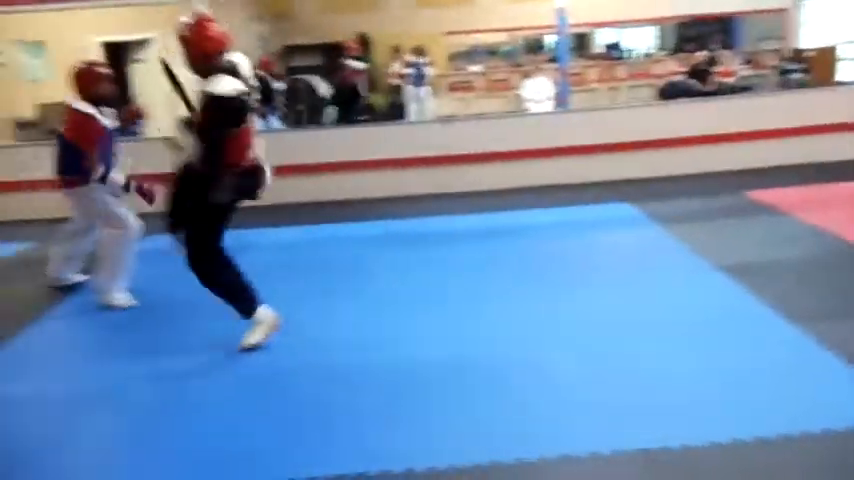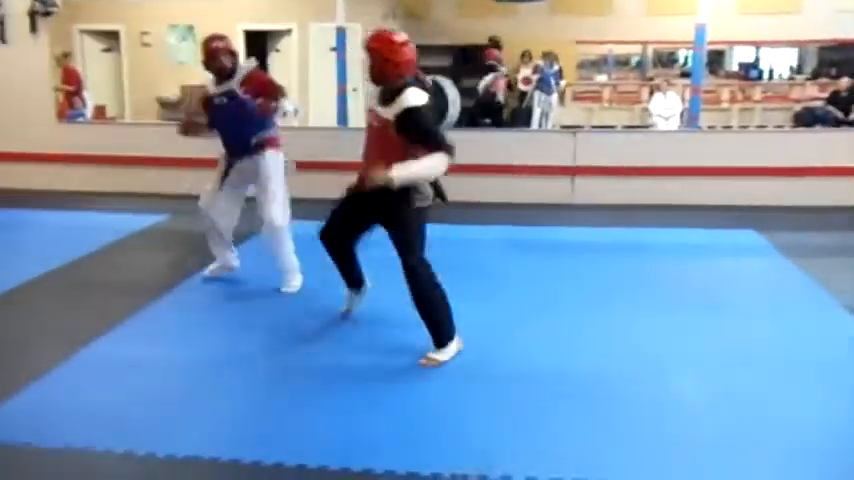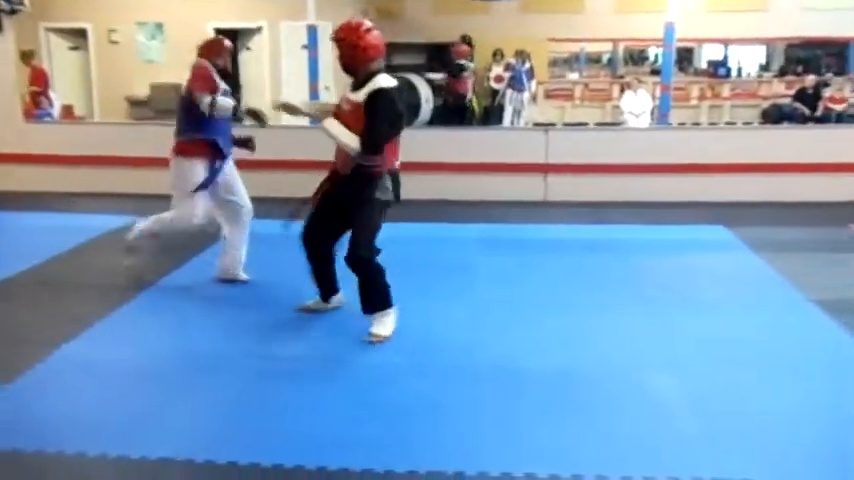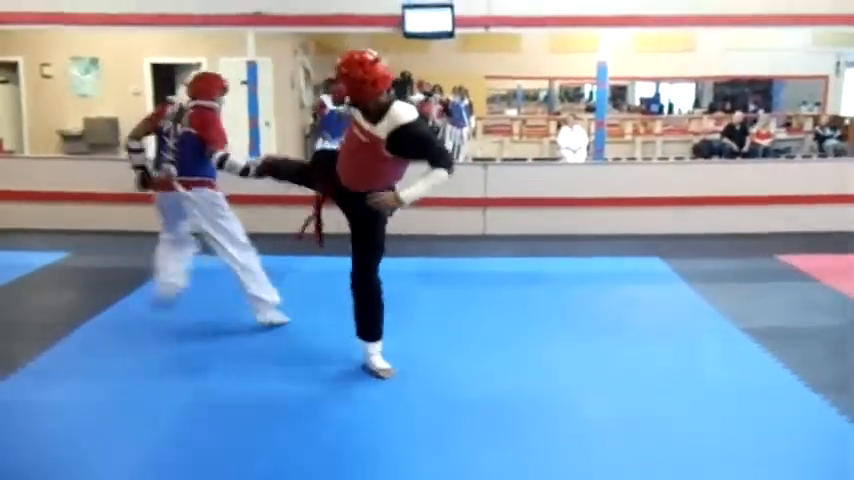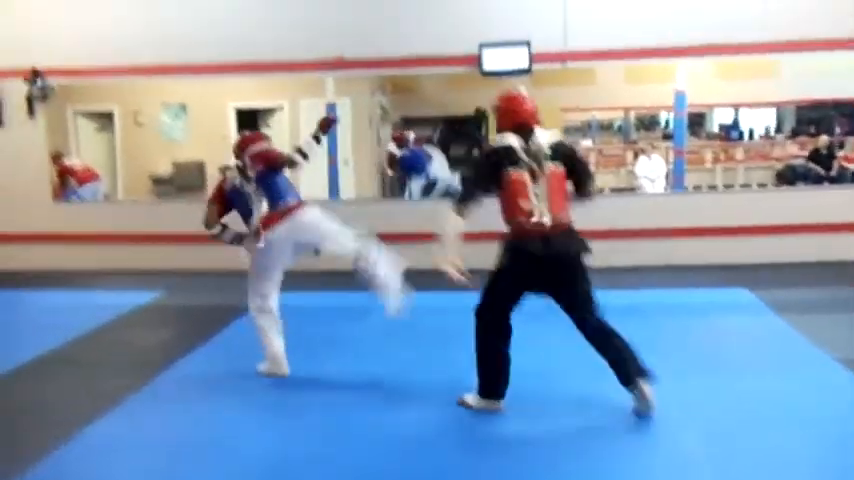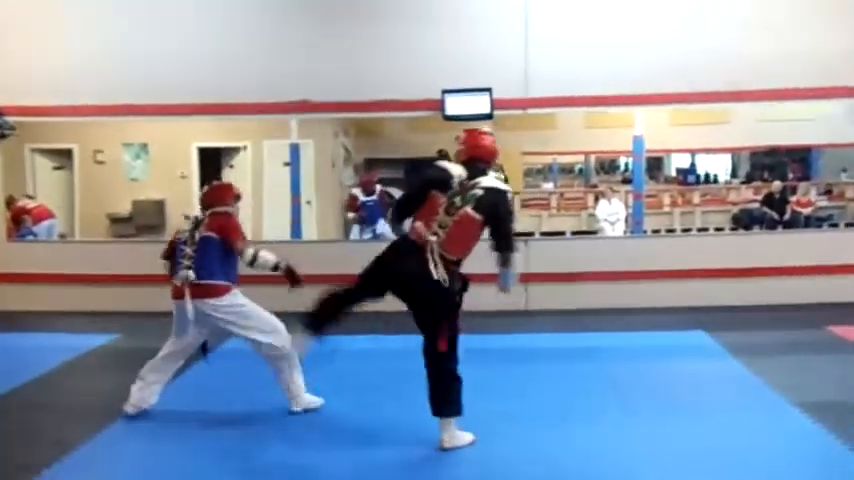
dt=0.7s
person 1, frame 1
left shoulder: (221, 94)
right shoulder: (235, 62)
left elbow: (209, 155)
left hip: (218, 178)
right hip: (215, 170)
left knee: (203, 251)
left ankle: (259, 315)
person 1, frame 2
left shoulder: (414, 109)
right shoulder: (387, 92)
left elbow: (444, 157)
left wrist: (395, 174)
left hip: (405, 195)
right hip: (374, 186)
left knee: (414, 266)
right knee: (333, 236)
left ankle: (447, 340)
right ankle: (357, 286)
person 1, frame 3
left shoulder: (385, 94)
right shoulder: (359, 84)
left elbow: (368, 148)
right elbow: (342, 119)
left wrist: (327, 123)
right wrist: (295, 108)
left hip: (373, 183)
right hip: (346, 176)
left knee: (360, 252)
right knee: (315, 235)
left ankle: (383, 312)
right ankle: (329, 295)
person 1, frame 4
left shoulder: (404, 126)
right shoulder: (361, 105)
left elbow: (443, 165)
left wrist: (401, 198)
left hip: (368, 200)
right hip: (337, 175)
left knee: (365, 275)
right knee: (301, 170)
left ankle: (373, 350)
right ankle: (270, 166)
person 1, frame 5
left shoulder: (498, 153)
right shoulder: (558, 148)
left elbow: (463, 201)
right elbow: (587, 188)
left wrist: (448, 251)
left hip: (525, 249)
right hip: (563, 246)
left knee: (491, 318)
right knee: (589, 319)
left ankle: (490, 395)
right ankle: (638, 383)
person 1, frame 6
left shoulder: (440, 173)
right shoulder: (495, 194)
left elbow: (399, 211)
right elbow: (505, 247)
left wrist: (391, 222)
right wrist: (506, 282)
left hip: (402, 259)
right hip: (440, 280)
left knee: (352, 293)
right knee: (441, 354)
left ankle: (306, 335)
right ankle: (450, 432)
person 2, frame 1
left shoulder: (97, 109)
right shoulder: (83, 119)
right elbow: (94, 169)
left wrist: (130, 116)
right wrist: (134, 186)
left hip: (84, 183)
right hip: (82, 184)
left knee: (84, 227)
right knee: (127, 227)
left ankle: (60, 272)
right ankle: (112, 291)
person 2, frame 2
left shoulder: (253, 77)
right shoulder: (212, 89)
left elbow: (286, 99)
right elbow: (211, 123)
left wrist: (272, 107)
right wrist: (196, 125)
left hip: (264, 154)
right hip: (236, 159)
left knee: (272, 215)
right knee: (211, 206)
left ankle: (292, 273)
right ankle: (226, 260)
person 2, frame 3
left shoulder: (218, 84)
right shoulder: (203, 73)
right elbow: (206, 103)
left wrist: (237, 141)
right wrist: (245, 110)
left hip: (217, 159)
right hip: (193, 157)
left knee: (242, 209)
right knee: (189, 216)
left ankle: (232, 268)
right ankle: (143, 231)
person 2, frame 4
left shoulder: (167, 111)
right shoulder: (208, 115)
left elbow: (133, 138)
right elbow: (218, 157)
left wrist: (142, 171)
right wrist: (255, 169)
left hip: (165, 192)
right hip: (198, 193)
left knee: (173, 238)
right knee: (236, 247)
left ankle: (169, 284)
right ankle: (267, 309)
person 2, frame 5
left shoulder: (228, 181)
right shoulder: (264, 158)
left elbow: (210, 222)
right elbow: (290, 160)
left wrist: (233, 236)
right wrist: (317, 135)
left hip: (266, 237)
right hip: (299, 221)
left knee: (262, 301)
right knee: (357, 249)
left ankle: (276, 362)
right ankle: (392, 290)
person 2, frame 6
left shoulder: (188, 227)
right shoulder: (224, 219)
left elbow: (169, 266)
right elbow: (245, 252)
right wrist: (283, 266)
left hip: (185, 301)
right hip: (218, 299)
left knee: (173, 351)
right knee: (276, 336)
left ankle: (136, 402)
right ankle: (299, 397)
